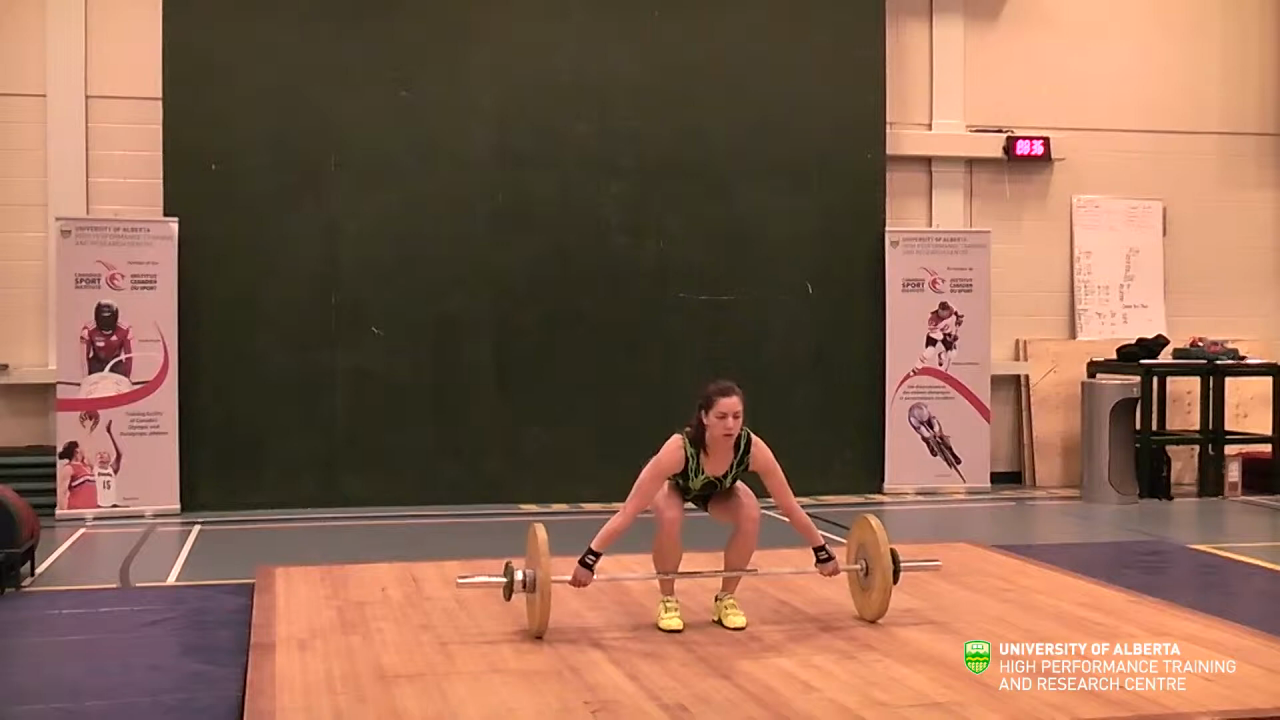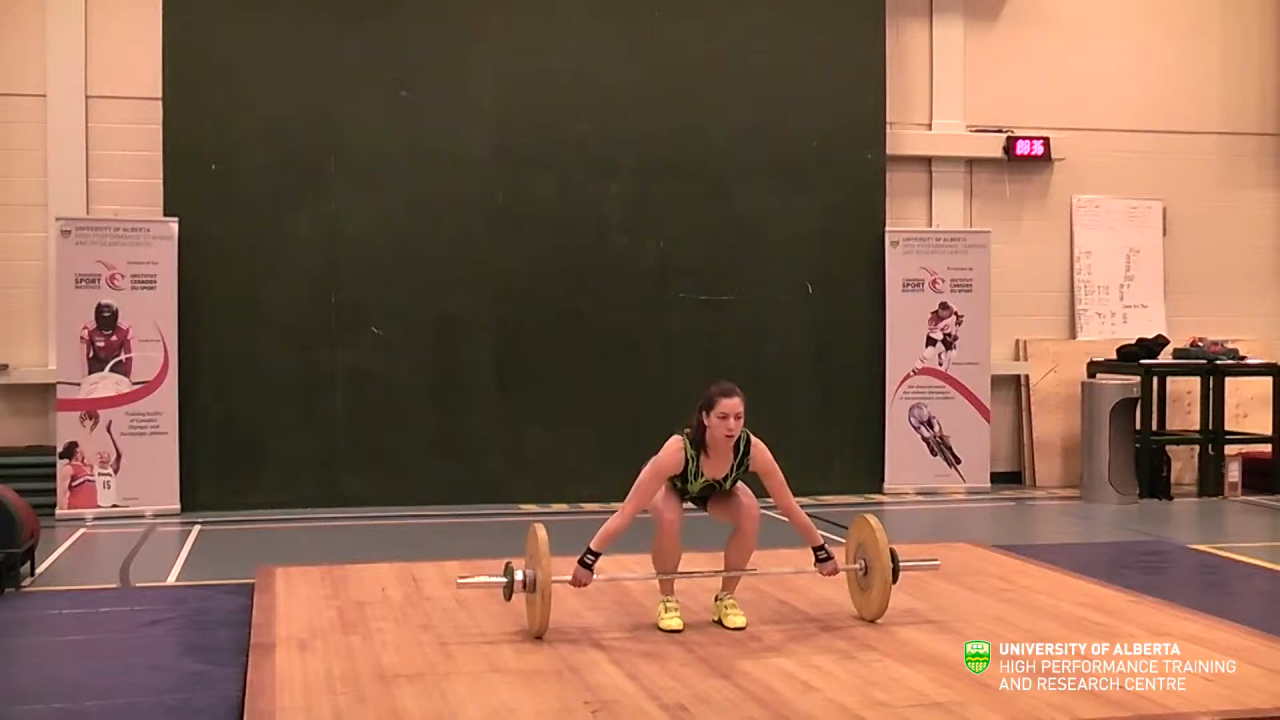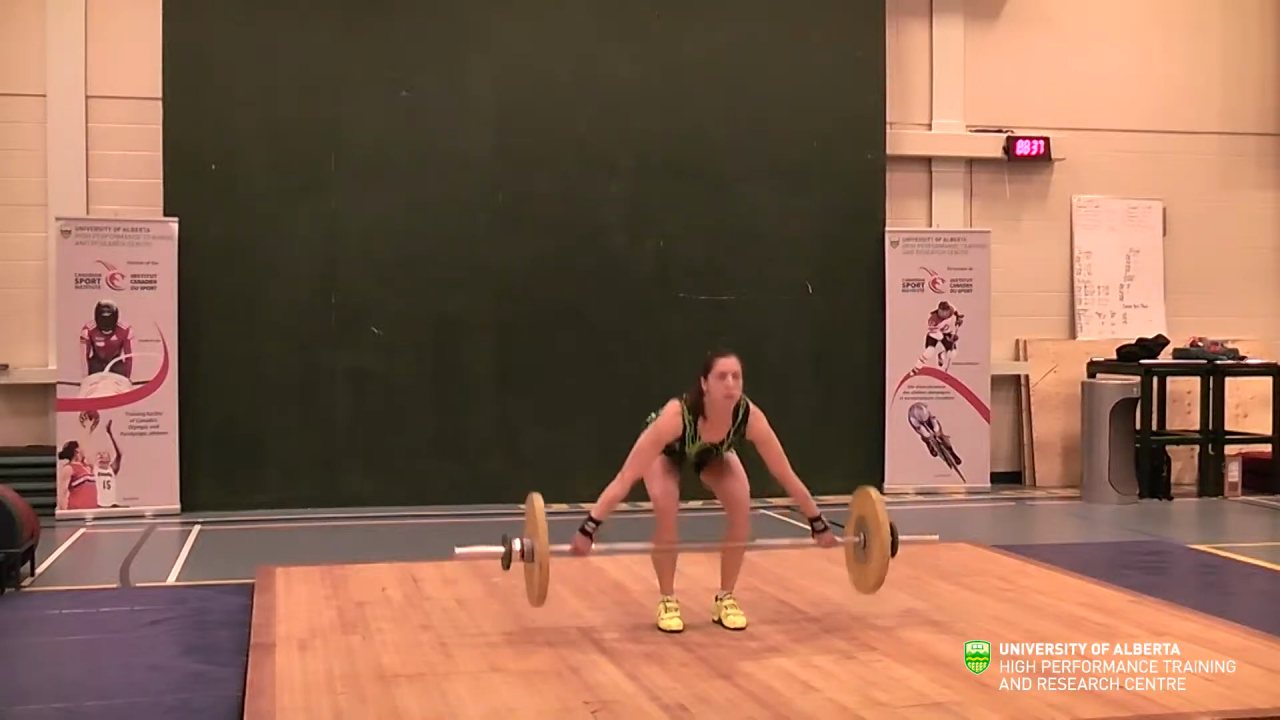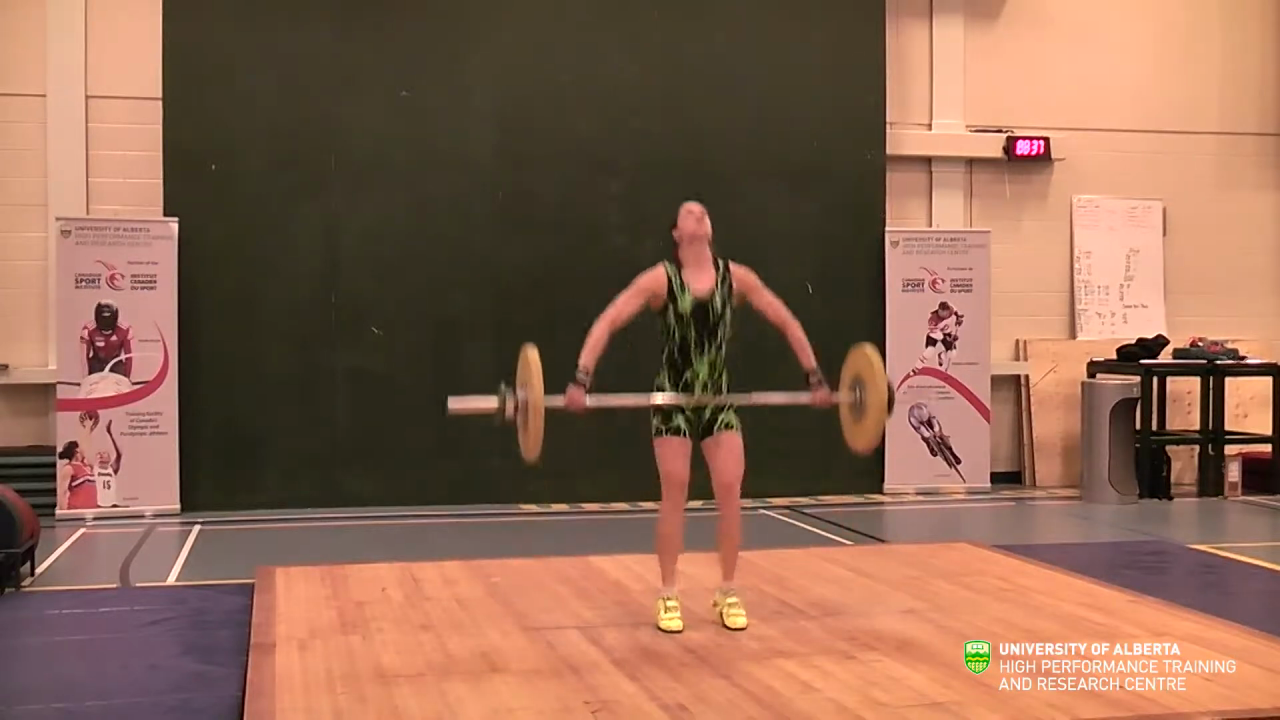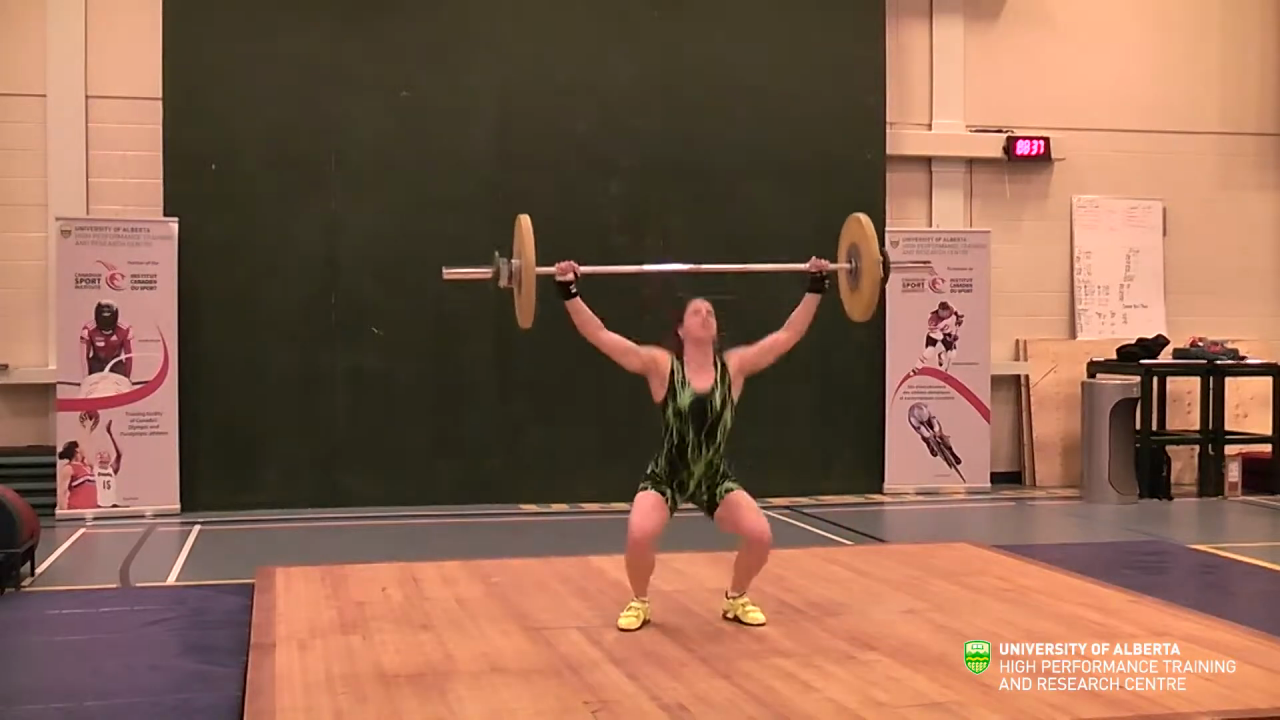
dt=0.4s
person 1, frame 1
left shoulder: (754, 449)
right shoulder: (679, 449)
left elbow: (791, 508)
right elbow: (628, 511)
left wrist: (824, 554)
right wrist: (587, 561)
left hip: (718, 488)
right hip: (673, 483)
left knee: (750, 516)
right knee: (670, 518)
left ankle: (726, 598)
right ankle: (668, 600)
person 1, frame 2
left shoulder: (754, 450)
right shoulder: (678, 450)
left elbow: (791, 508)
right elbow: (627, 511)
left wrist: (822, 553)
right wrist: (587, 560)
left hip: (717, 490)
right hip: (672, 484)
left knee: (750, 514)
right knee: (669, 519)
left ankle: (726, 598)
right ankle: (668, 600)
person 1, frame 3
left shoulder: (750, 417)
right shoulder: (676, 415)
left elbow: (785, 475)
right elbow: (628, 475)
left wrist: (819, 526)
right wrist: (589, 529)
left hip: (714, 450)
right hip: (667, 447)
left knee: (740, 505)
right knee: (666, 508)
left ankle: (726, 598)
right ankle: (667, 601)
person 1, frame 4
left shoulder: (734, 275)
right shoulder: (661, 279)
left elbow: (788, 322)
right elbow: (605, 324)
left wrist: (814, 376)
right wrist: (581, 379)
left hip: (716, 399)
right hip: (672, 398)
left knee: (729, 492)
right knee: (675, 494)
left ankle: (728, 595)
right ankle: (668, 597)
person 1, frame 5
left shoulder: (732, 366)
right shoulder: (662, 367)
left elbow: (787, 337)
right elbow: (599, 336)
left wrist: (814, 289)
right wrist: (570, 291)
left hip: (716, 480)
right hip: (665, 479)
left knee: (760, 536)
right knee: (639, 536)
left ankle: (736, 599)
right ankle: (639, 602)
